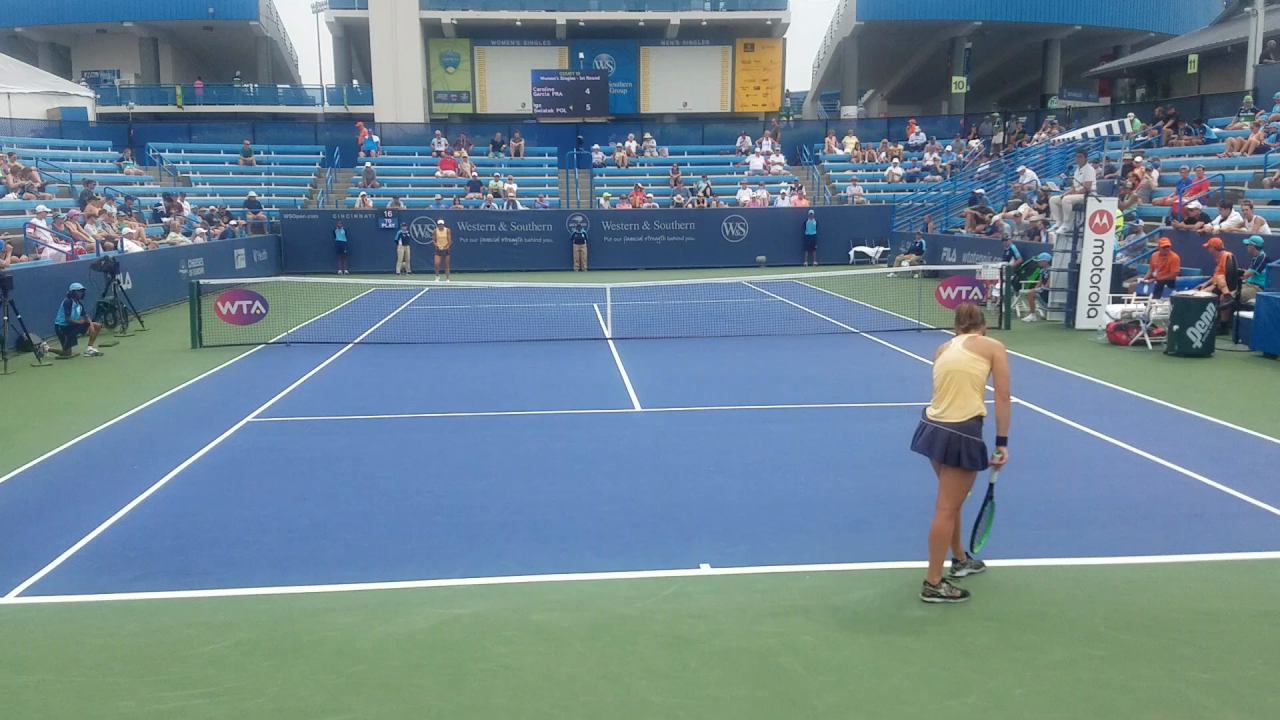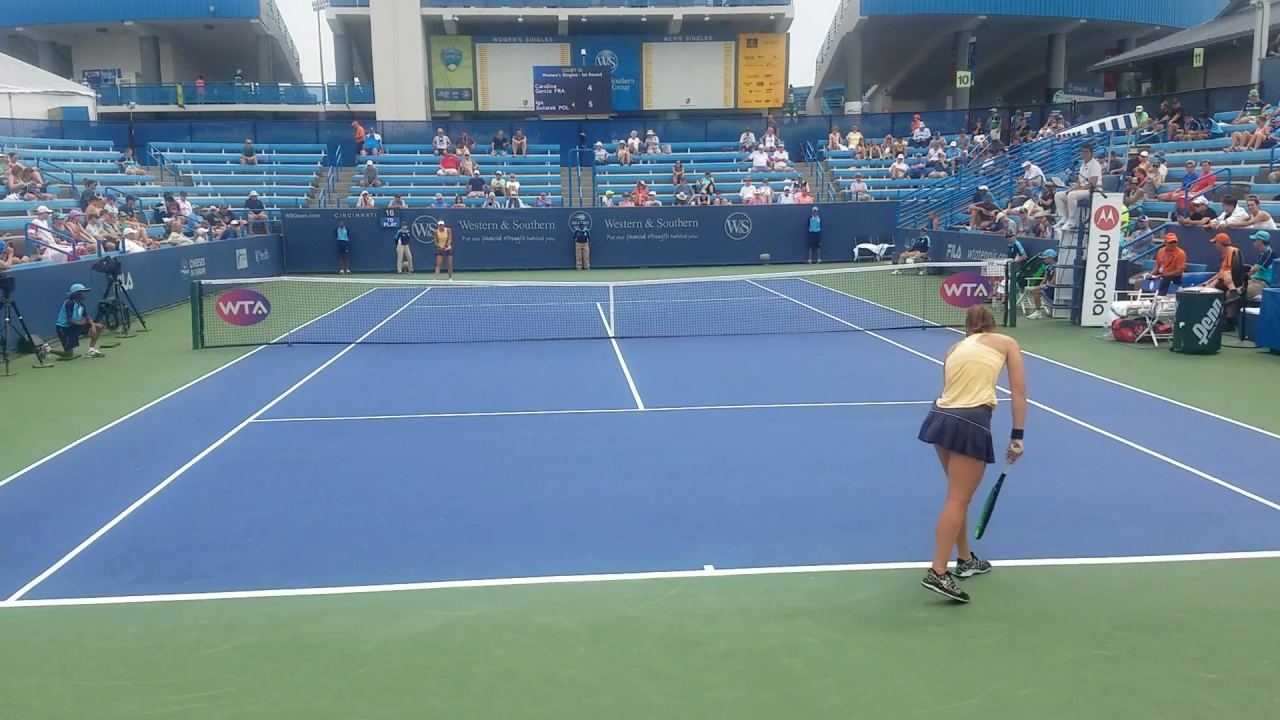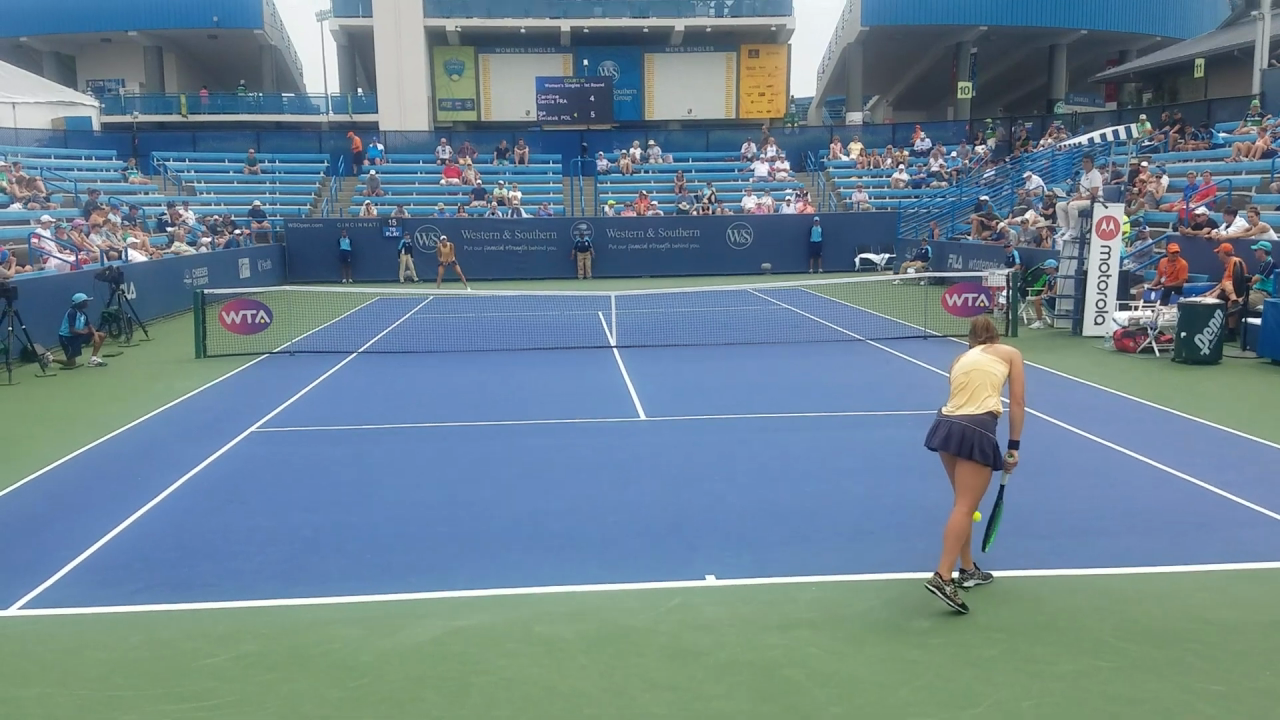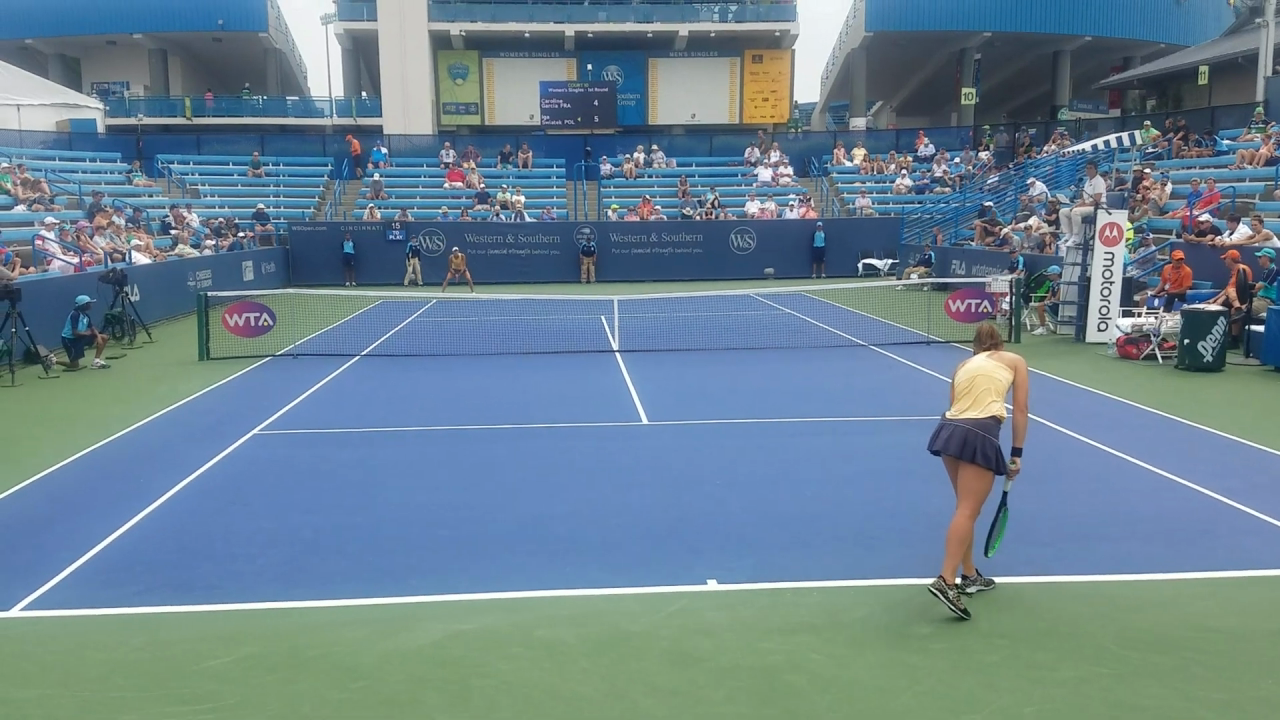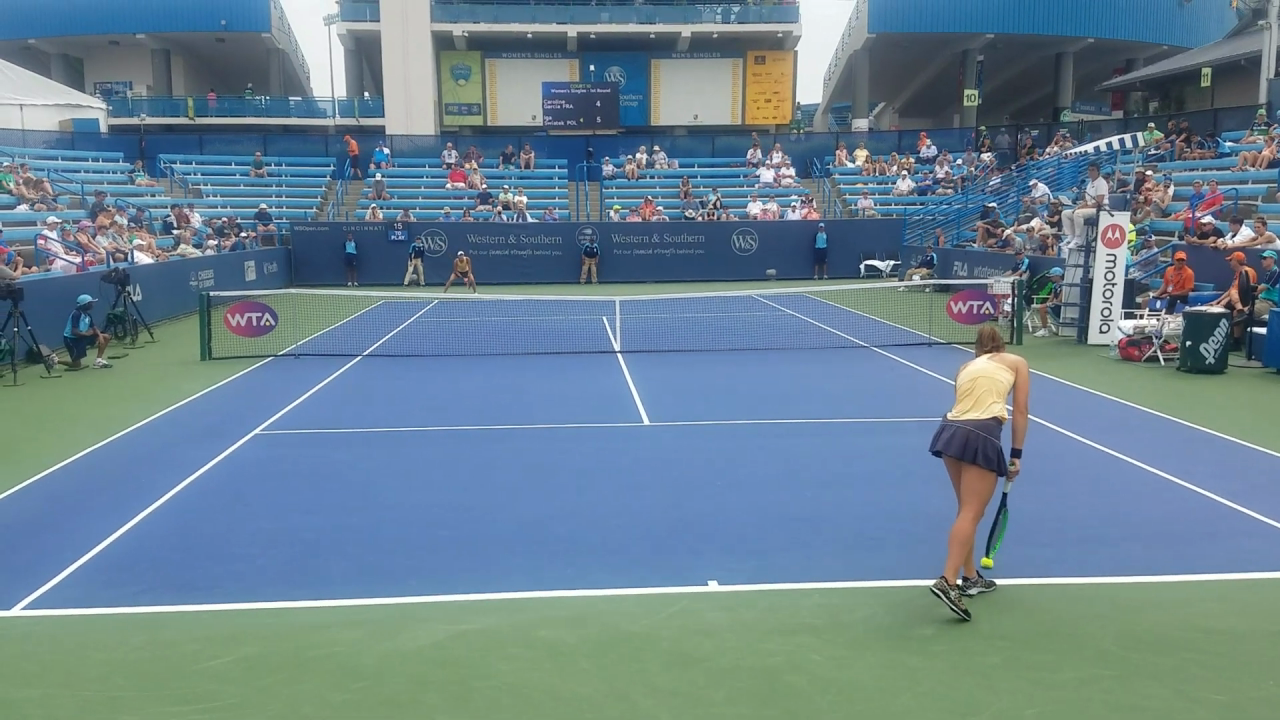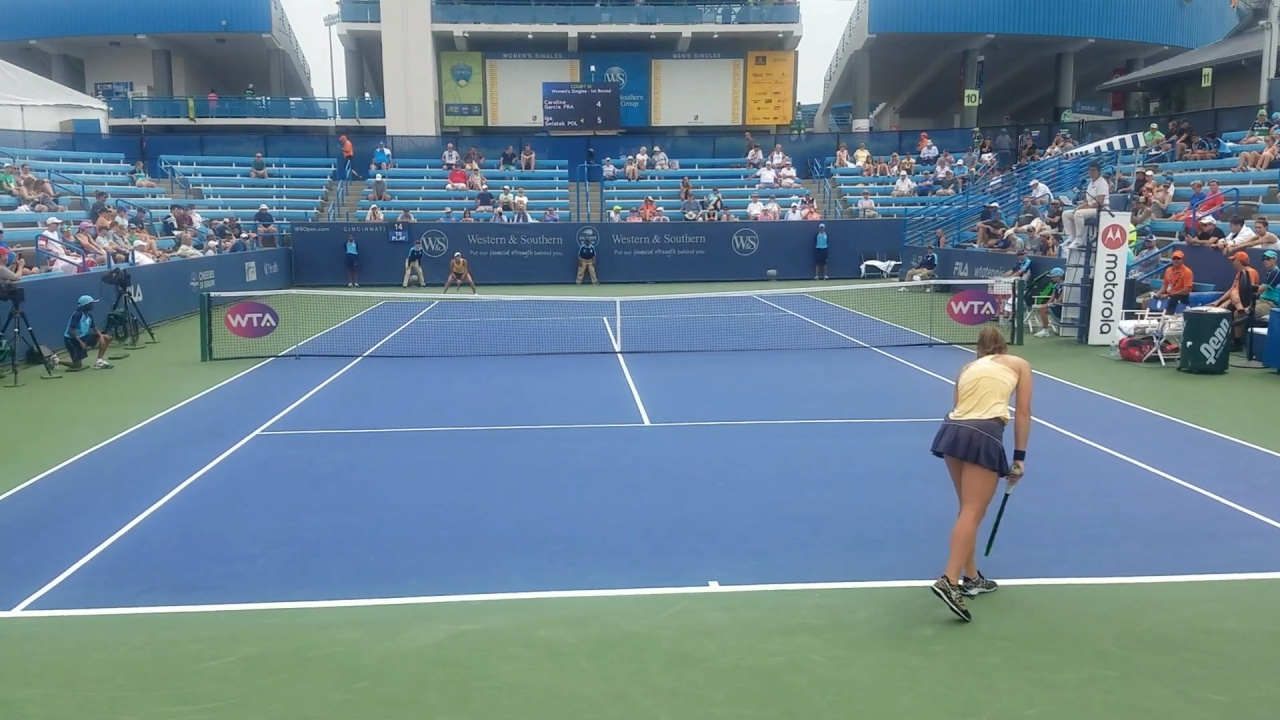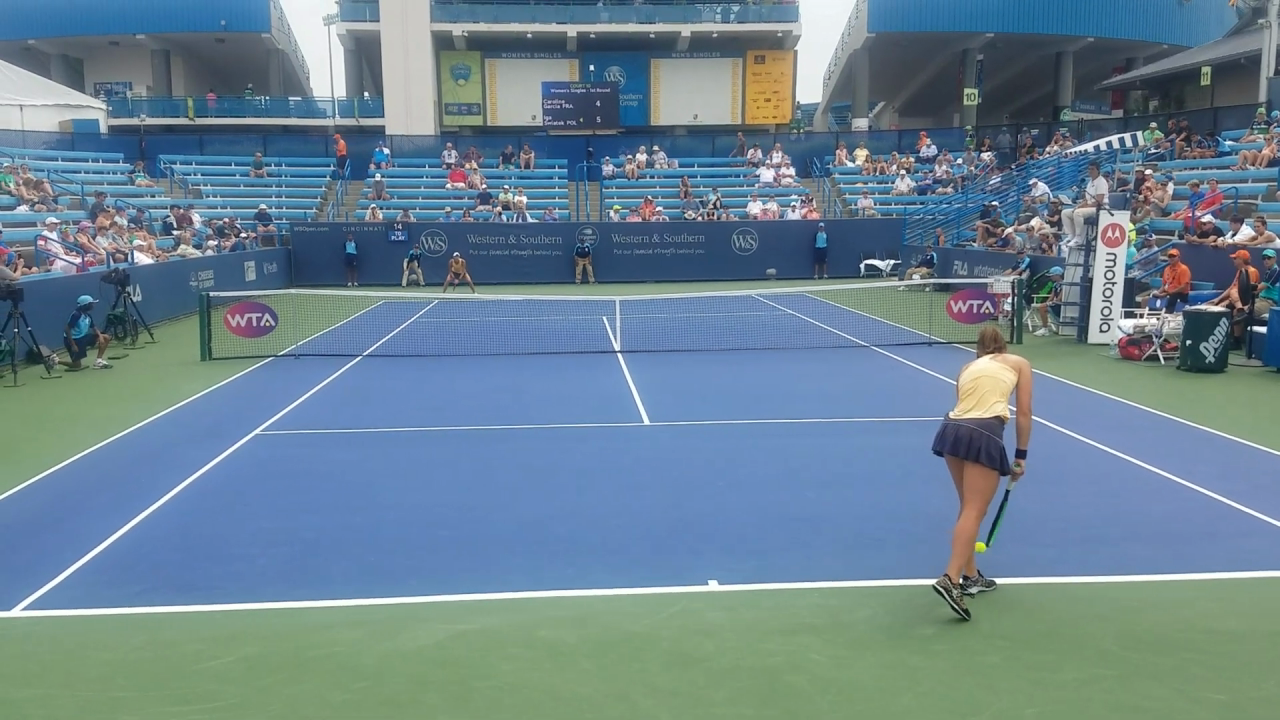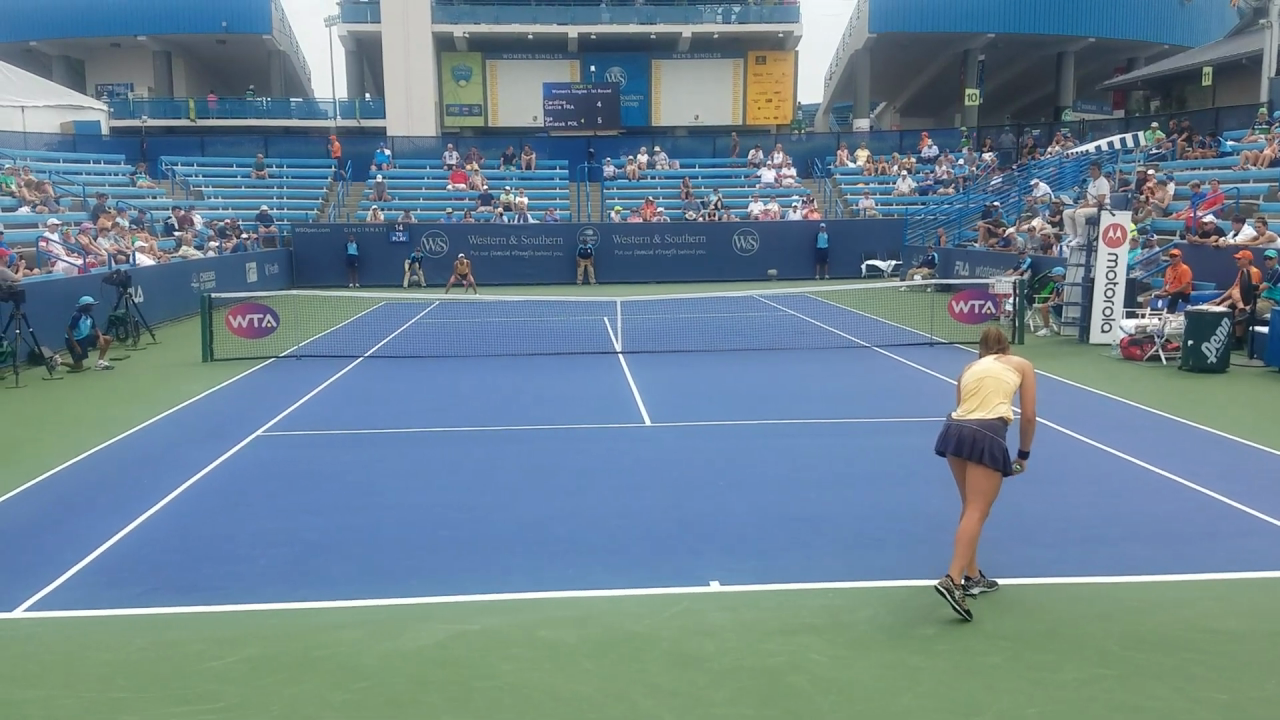
dt=0.3s
person 1, frame 1
left shoulder: (943, 349)
right shoulder: (992, 346)
right elbow: (1002, 398)
right wrist: (1002, 443)
left hip: (932, 428)
right hip: (960, 433)
left knee: (952, 500)
right knee: (946, 509)
left ankle: (960, 560)
right ankle: (933, 583)
person 1, frame 2
left shoulder: (955, 348)
right shoulder: (1006, 342)
right elbow: (1019, 391)
right wrist: (1017, 436)
left hip: (940, 417)
right hip: (970, 422)
left knee: (959, 495)
right knee: (957, 500)
left ankle: (965, 560)
right ankle: (938, 572)
person 1, frame 3
left shoulder: (960, 359)
right shoulder: (1010, 353)
right elbow: (1017, 402)
right wrist: (1014, 446)
left hip: (945, 425)
right hip: (977, 429)
left knee: (964, 503)
right knee: (964, 507)
left ankle: (967, 570)
right ankle: (942, 577)
person 1, frame 4
left shoulder: (964, 365)
right shoulder: (1014, 360)
right elbow: (1020, 409)
right wrist: (1017, 453)
left hip: (948, 429)
right hip: (980, 434)
left knee: (966, 507)
right knee: (967, 511)
left ankle: (969, 576)
right ankle: (945, 581)
person 1, frame 5
left shoulder: (966, 367)
right shoulder: (1016, 362)
right elbow: (1020, 411)
right wrist: (1015, 455)
left hip: (950, 430)
right hip: (982, 434)
left knee: (967, 509)
right knee: (971, 513)
left ankle: (970, 578)
right ankle: (947, 581)
person 1, frame 6
left shoulder: (968, 368)
right shoulder: (1019, 364)
right elbow: (1023, 412)
right wrist: (1019, 457)
left hip: (951, 430)
right hip: (984, 434)
left knee: (968, 508)
right knee: (972, 512)
left ankle: (970, 578)
right ankle: (949, 581)
person 1, frame 7
left shoulder: (968, 367)
right shoulder: (1019, 363)
right elbow: (1024, 412)
right wrist: (1021, 456)
left hip: (951, 429)
right hip: (984, 433)
left knee: (969, 507)
right knee: (974, 512)
left ankle: (970, 577)
right ankle: (951, 579)
person 1, frame 8
left shoulder: (970, 368)
right shoulder: (1021, 364)
right elbow: (1028, 416)
right wrist: (1023, 456)
left hip: (954, 429)
right hip: (987, 434)
left knee: (971, 507)
right knee: (976, 512)
left ankle: (972, 577)
right ankle: (953, 580)
